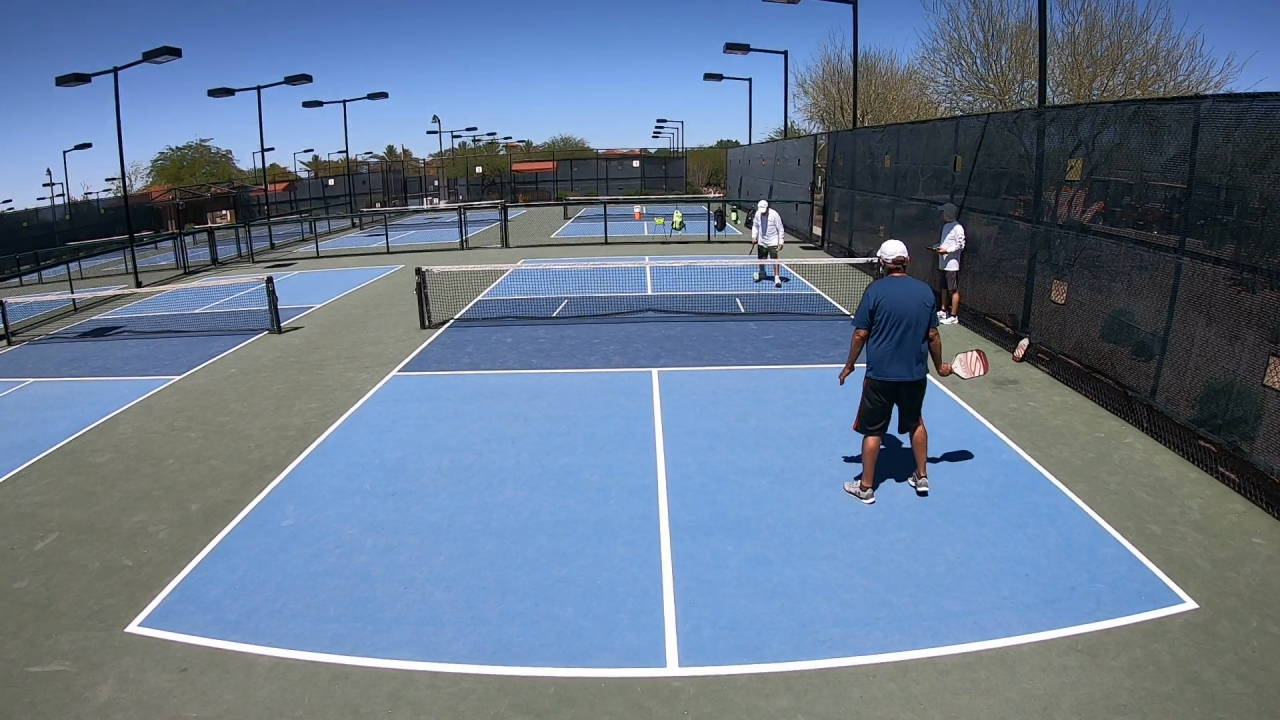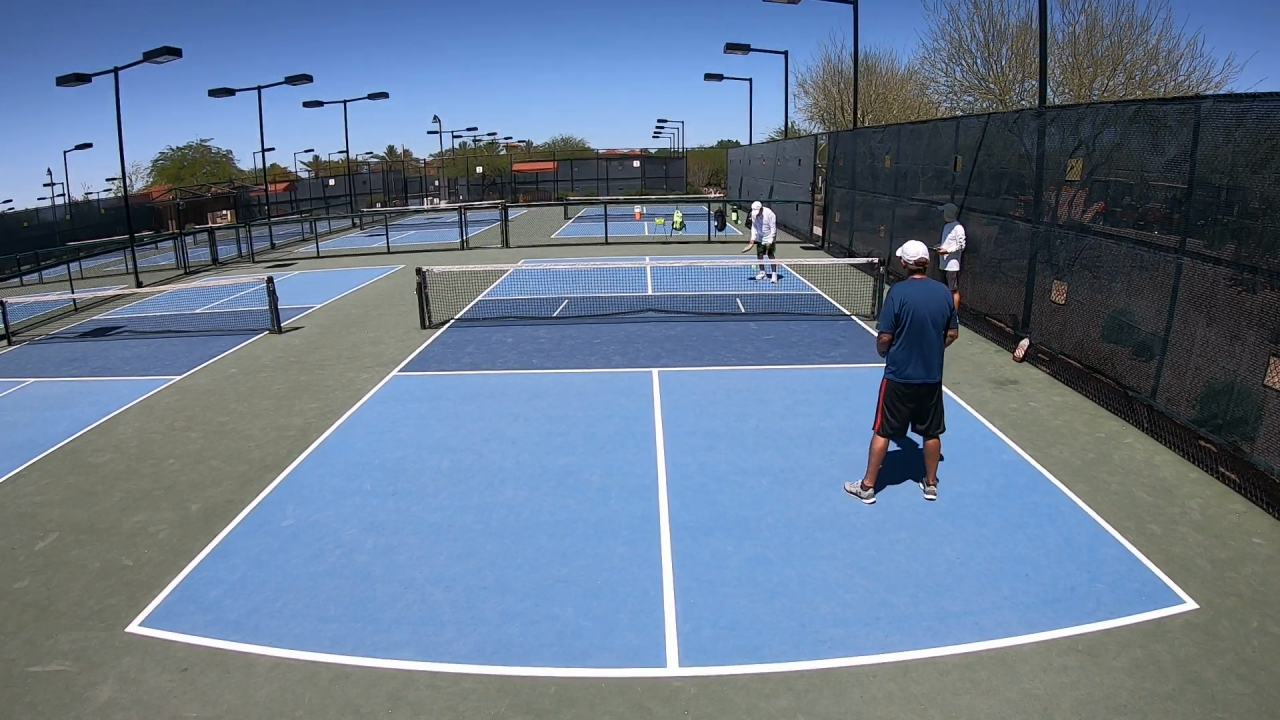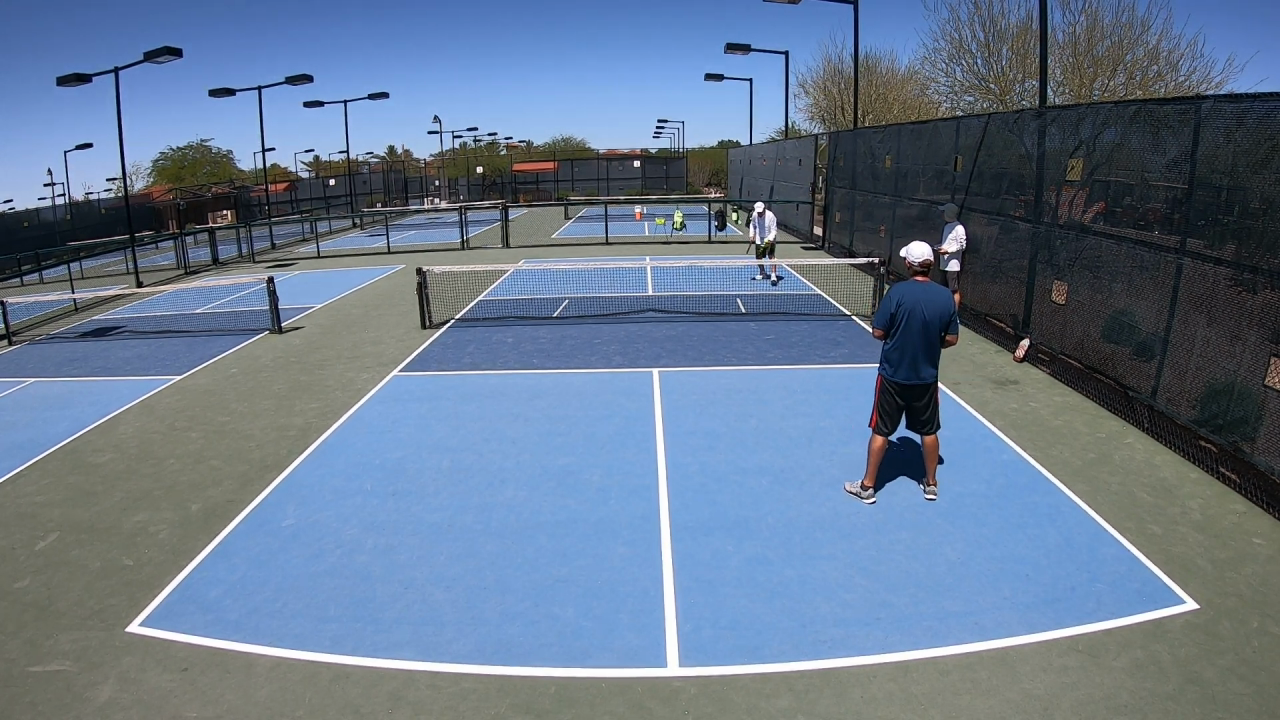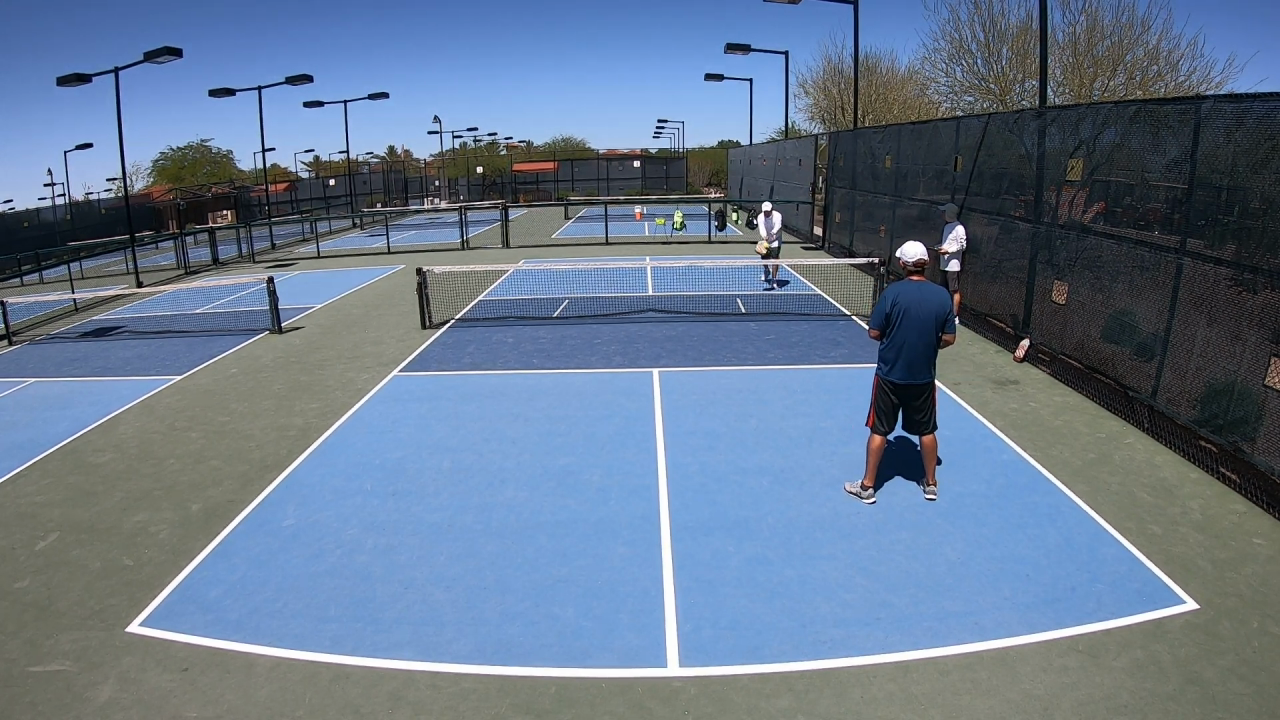
dt=0.5s
person 1, frame 1
left shoulder: (876, 290)
right shoulder: (924, 291)
left elbow: (861, 334)
right elbow: (933, 335)
left wrist: (849, 365)
right wrist: (939, 364)
left hip: (880, 374)
right hip: (915, 373)
left knee: (872, 430)
right knee: (915, 423)
left ankle: (866, 487)
right ankle: (922, 477)
person 1, frame 2
left shoulder: (899, 291)
right shoulder: (944, 292)
left elbow: (885, 337)
right elbow: (952, 334)
left wrist: (882, 350)
left hip: (899, 376)
right hip: (932, 375)
left knee: (883, 431)
right knee: (931, 432)
left ankle: (868, 486)
right ankle: (930, 484)
person 1, frame 3
left shoulder: (898, 292)
right shoulder: (945, 296)
left elbow: (878, 332)
right elbow: (951, 339)
left hip: (893, 375)
right hip: (926, 376)
left knee: (881, 431)
right knee: (928, 430)
left ankle: (867, 486)
right ankle: (930, 484)
person 1, frame 4
left shoulder: (893, 292)
right shoulder: (942, 295)
left elbow: (874, 333)
right elbow: (948, 339)
left hip: (890, 375)
right hip: (924, 376)
left knee: (879, 430)
right knee: (926, 430)
left ankle: (868, 486)
right ankle: (930, 483)
